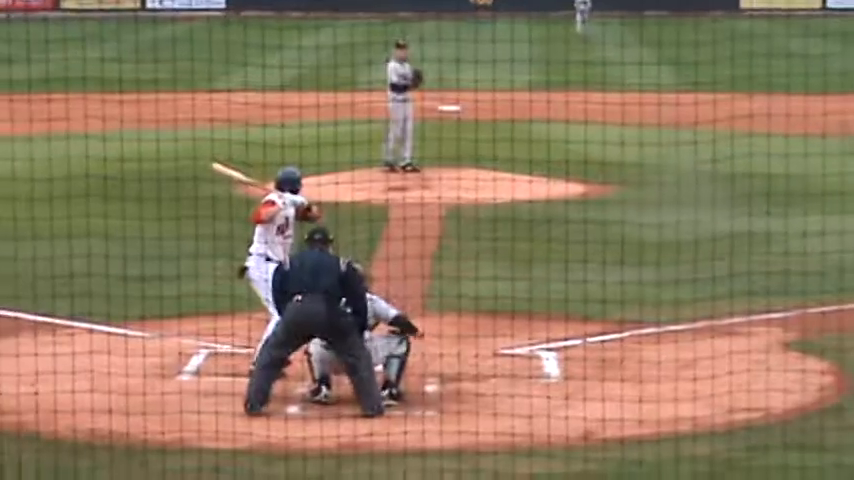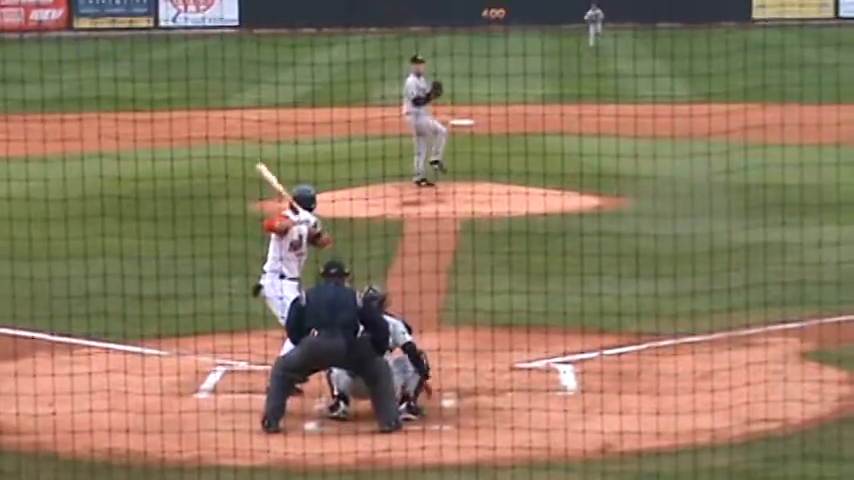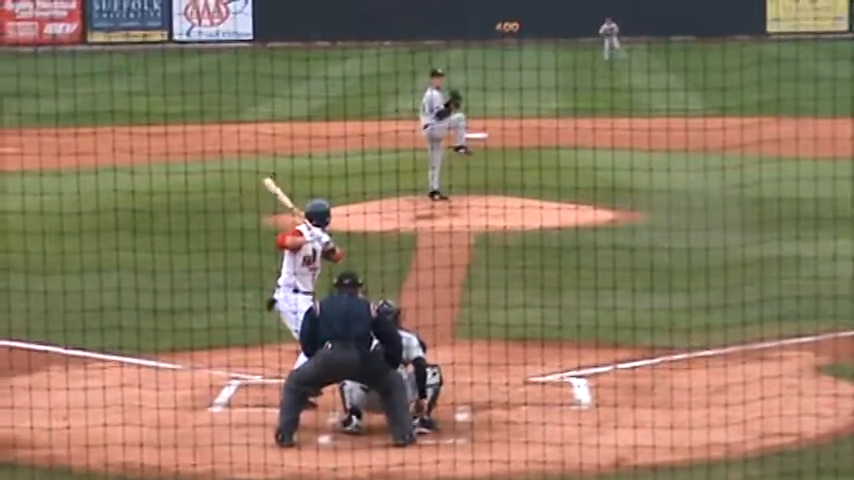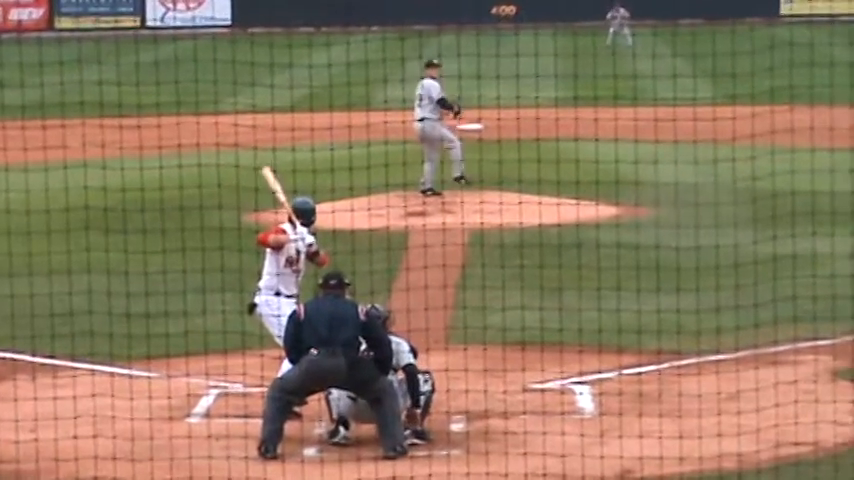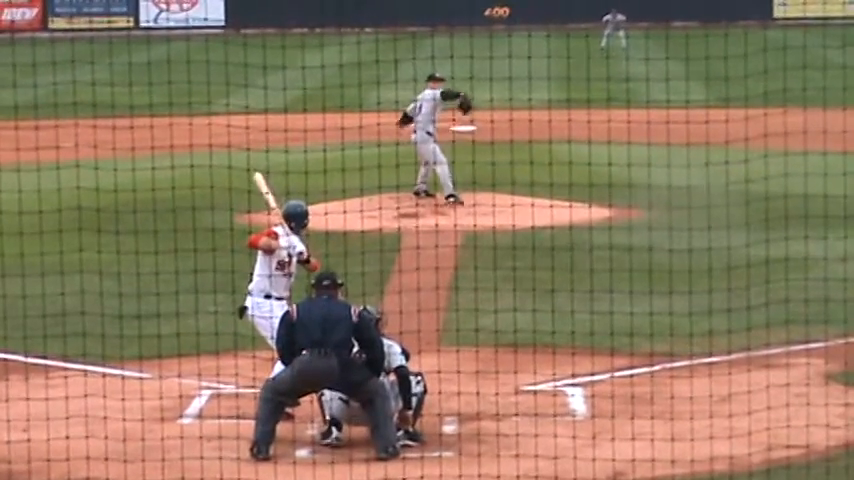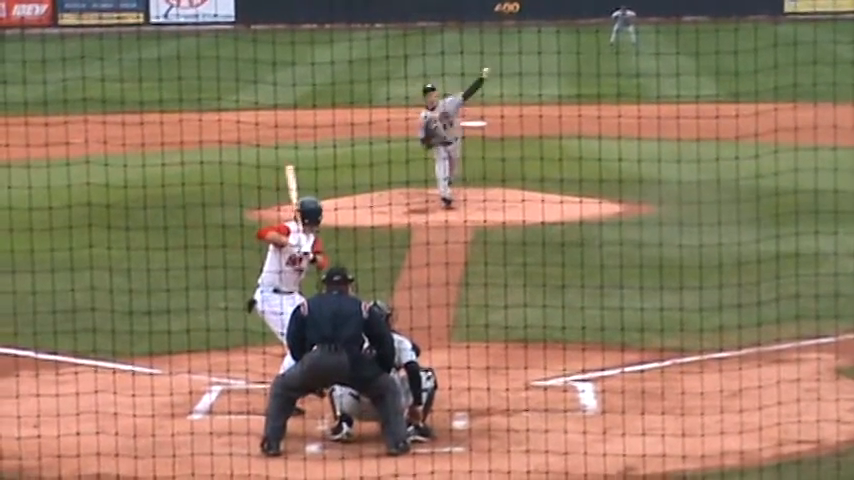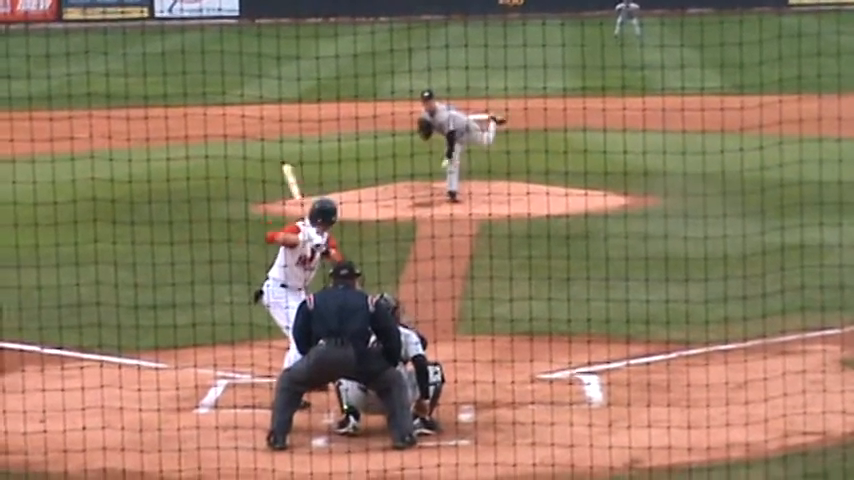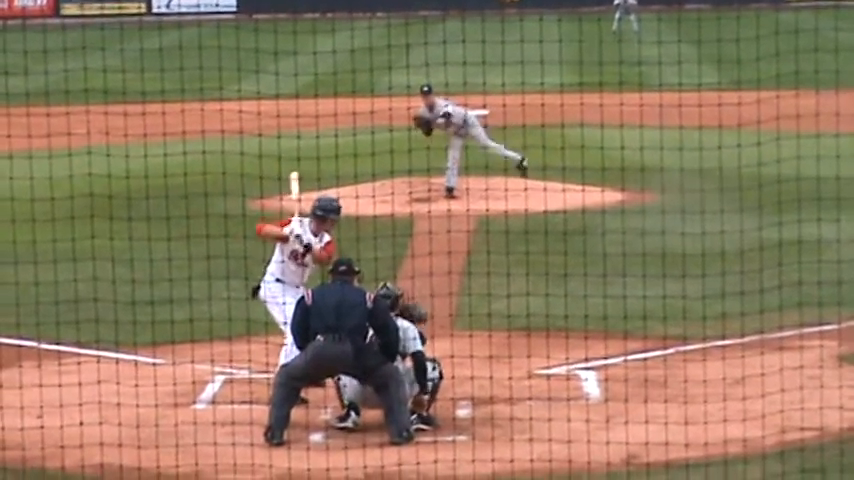
dt=0.3s
person 1, frame 1
left shoulder: (291, 206)
right shoulder: (272, 202)
left elbow: (314, 215)
right elbow: (257, 218)
left wrist: (303, 205)
right wrist: (282, 207)
left hip: (275, 268)
right hip: (262, 270)
right knee: (281, 315)
person 1, frame 2
left shoulder: (304, 224)
right shoulder: (286, 219)
left elbow: (324, 242)
right elbow: (269, 225)
left wrist: (316, 230)
right wrist: (297, 220)
left hip: (289, 285)
right hip: (277, 284)
person 1, frame 3
left shoulder: (318, 237)
right shoulder: (300, 233)
left elbow: (338, 257)
right elbow: (281, 242)
left wrist: (328, 244)
right wrist: (309, 238)
left hip: (303, 298)
right hip: (291, 298)
person 1, frame 4
left shoulder: (303, 238)
right shoulder: (282, 232)
left elbow: (322, 261)
right elbow: (263, 239)
left wrist: (313, 246)
right wrist: (293, 237)
left hip: (286, 302)
right hip: (273, 302)
person 1, frame 5
left shoulder: (296, 242)
right shoulder: (275, 235)
left elbow: (314, 266)
right elbow: (253, 241)
left wrist: (304, 256)
right wrist: (282, 245)
left hip: (279, 303)
right hip: (263, 304)
person 1, frame 6
left shoulder: (312, 239)
right shoulder: (287, 230)
left elbow: (322, 264)
right elbow: (263, 233)
left wrist: (311, 255)
right wrist: (291, 242)
left hip: (292, 296)
right hip: (272, 298)
person 1, frame 7
left shoulder: (325, 238)
right shoulder: (297, 230)
left elbow: (337, 258)
right elbow: (271, 238)
left wrist: (323, 248)
right wrist: (302, 239)
left hip: (298, 293)
right hip: (278, 292)
person 1, frame 8
left shoulder: (326, 239)
right shoulder: (294, 224)
left elbow: (323, 259)
right elbow: (261, 229)
left wrist: (306, 243)
right wrist: (286, 232)
left hip: (296, 289)
right hip: (275, 287)
person 2, frame 1
left shoulder: (289, 263)
right shoulder: (341, 264)
left elbow: (278, 296)
right elbow: (358, 298)
right wrist: (359, 329)
left hip: (296, 312)
right hip: (328, 313)
left knee: (270, 353)
right knee: (357, 355)
left ankle: (253, 404)
right ankle: (372, 405)
person 2, frame 2
left shoulder: (305, 297)
right shoulder: (356, 297)
left elbow: (292, 330)
right elbow: (380, 329)
right wrist: (376, 353)
left hip: (313, 345)
right hip: (346, 346)
left knee: (282, 370)
right knee: (379, 371)
left ankle: (270, 421)
right ankle: (390, 421)
person 2, frame 3
left shoulder: (318, 307)
right shoulder: (370, 308)
left elbow: (306, 342)
right elbow: (393, 341)
right wrist: (390, 366)
left hip: (327, 358)
right hip: (360, 359)
left knee: (295, 383)
right knee: (393, 384)
left ankle: (284, 435)
right ankle: (404, 435)
person 2, frame 4
left shoulder: (302, 311)
right shoulder: (359, 311)
left elbow: (291, 347)
right elbow: (382, 346)
right wrist: (380, 373)
left hip: (313, 365)
right hip: (348, 365)
left knee: (278, 392)
right knee: (384, 392)
left ankle: (268, 447)
right ankle: (394, 446)
person 2, frame 5
left shoulder: (295, 311)
right shoulder: (353, 312)
left elbow: (283, 348)
right elbow: (375, 347)
right wrist: (373, 374)
left hip: (305, 366)
right hip: (341, 366)
left knee: (271, 393)
right knee: (377, 394)
left ankle: (260, 448)
right ankle: (387, 447)
person 2, frame 6
left shoulder: (305, 307)
right shoulder: (363, 308)
left elbow: (294, 344)
right elbow: (385, 343)
right wrist: (383, 369)
left hip: (316, 361)
right hip: (351, 362)
left knee: (281, 388)
right knee: (387, 389)
left ankle: (271, 443)
right ankle: (397, 442)
person 2, frame 7
left shoulder: (312, 301)
right shoulder: (370, 302)
left elbow: (300, 338)
right elbow: (391, 337)
right wrist: (389, 364)
left hip: (322, 355)
right hip: (357, 356)
left knee: (287, 382)
right knee: (393, 382)
left ankle: (277, 437)
right ankle: (403, 436)
person 2, frame 8
left shoulder: (310, 296)
right shoulder: (367, 298)
left elbow: (298, 333)
right elbow: (389, 333)
right wrist: (387, 359)
left hip: (319, 351)
right hip: (354, 352)
left knee: (285, 378)
right knee: (391, 378)
left ankle: (275, 432)
right ankle: (400, 431)
person 3, frame 1
right shoulder: (371, 299)
right elbow: (399, 321)
right wrist: (414, 331)
left hip: (330, 357)
left knee: (313, 345)
right knee: (400, 339)
left ankle: (322, 387)
right ankle: (390, 390)
person 3, frame 2
right shoulder: (392, 322)
right elbow: (410, 349)
right wrist: (425, 376)
left hip: (351, 384)
right knee: (419, 358)
left ankle: (340, 404)
right ankle: (407, 404)
person 3, frame 3
right shoulder: (407, 337)
right elbow: (420, 366)
right wrist: (422, 397)
left hip: (367, 399)
right knee: (433, 372)
left ankle: (353, 417)
right ankle: (421, 419)
person 3, frame 4
right shoulder: (397, 343)
right elbow: (411, 373)
right wrist: (415, 407)
left hip: (355, 409)
right knee: (425, 378)
left ankle: (341, 428)
right ankle: (413, 429)
person 3, frame 5
right shoulder: (389, 345)
right elbow: (403, 375)
right wrist: (406, 409)
left hip: (346, 412)
right knee: (416, 380)
left ankle: (333, 429)
right ankle: (405, 431)
person 3, frame 6
right shoulder: (399, 341)
right elbow: (413, 371)
right wrist: (416, 404)
left hip: (357, 407)
right knee: (427, 376)
left ankle: (344, 424)
right ankle: (416, 426)
person 3, frame 7
right shoulder: (407, 334)
right elbow: (420, 365)
right wrist: (424, 397)
left hip: (364, 400)
right knee: (434, 370)
left ankle: (350, 417)
right ankle: (422, 419)
person 3, frame 8
right shoulder: (406, 326)
right elbow: (419, 360)
right wrist: (423, 393)
left hip: (362, 393)
left knee: (342, 373)
right knee: (432, 367)
left ankle: (350, 412)
right ankle: (419, 415)
person 4, frame 1
left shoulder: (407, 66)
right shoulder: (392, 66)
right elbow: (393, 87)
left wrist: (414, 83)
right wrist: (409, 85)
left hip: (407, 102)
right hip: (397, 103)
left knee: (408, 133)
right knee: (394, 134)
left ankle: (406, 162)
right ankle: (388, 162)
person 4, frame 2
left shoulder: (422, 80)
right shoulder: (411, 81)
left elbow: (425, 97)
right elbow: (416, 101)
left wrist: (432, 93)
right wrist: (431, 96)
left hip: (421, 116)
right hip: (415, 116)
left knee: (421, 147)
right knee: (442, 131)
left ankle: (419, 177)
right ankle: (435, 159)
person 4, frame 3
left shoulder: (431, 93)
right shoulder: (434, 94)
left elbow: (439, 110)
right elbow: (441, 114)
left wrist: (449, 103)
right wrist: (453, 106)
left hip: (431, 130)
right hip: (434, 128)
left knee: (436, 163)
right knee: (460, 117)
left ankle: (434, 191)
right ankle: (460, 146)
person 4, frame 4
left shoulder: (421, 85)
right shoulder: (433, 84)
right elbow: (442, 103)
left wrist: (449, 106)
right wrist: (454, 108)
left hip: (421, 125)
right hip: (429, 124)
left knee: (431, 157)
right knee: (454, 143)
left ankle: (426, 187)
right ankle: (458, 175)
person 4, frame 5
left shoulder: (420, 98)
right shoulder: (433, 94)
left elbow: (408, 113)
right elbow: (445, 94)
left wrist: (402, 120)
right wrist: (461, 95)
left hip: (418, 136)
right hip: (424, 137)
left knee: (428, 163)
right knee: (441, 164)
left ankle: (420, 189)
right ankle: (450, 195)
person 4, frame 6
left shoulder: (448, 103)
right shoulder: (424, 116)
left elbow: (468, 94)
right elbow: (423, 138)
left wrist: (482, 78)
right wrist: (429, 142)
left hip: (453, 142)
right hip: (438, 144)
left knee: (454, 168)
right knee: (442, 167)
left ankle: (448, 184)
right ankle: (445, 197)
person 4, frame 7
left shoulder: (444, 114)
right shoulder: (425, 115)
left elbow: (451, 136)
right elbow: (425, 134)
left wrist: (448, 157)
right wrist: (424, 130)
left hip: (466, 129)
right hip: (452, 135)
left knee: (486, 141)
right knee: (453, 162)
left ankle: (492, 122)
right ankle: (452, 192)
person 4, frame 8
left shoulder: (442, 106)
right shoulder: (424, 111)
left elbow: (446, 116)
right elbow: (427, 132)
left wrist: (442, 120)
right wrist: (422, 125)
left hip: (467, 123)
right hip: (455, 131)
left knee: (488, 144)
right knee: (452, 158)
left ankle: (518, 160)
right ankle: (449, 188)
